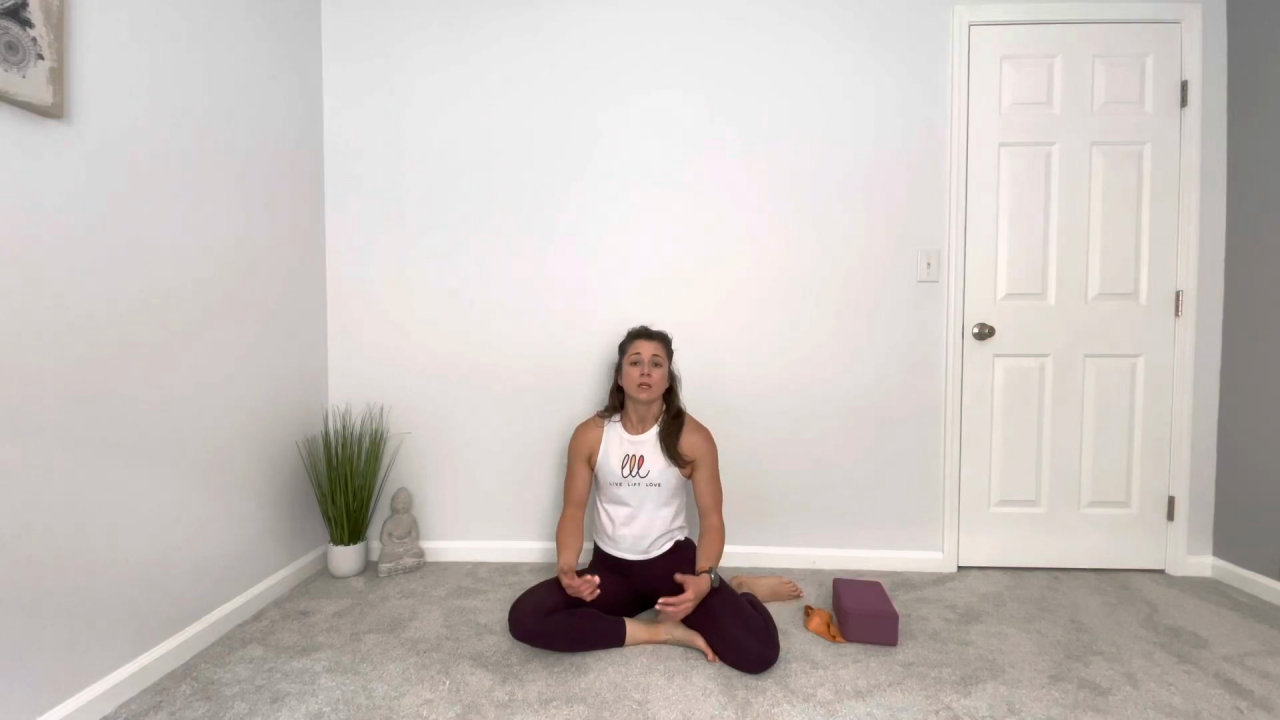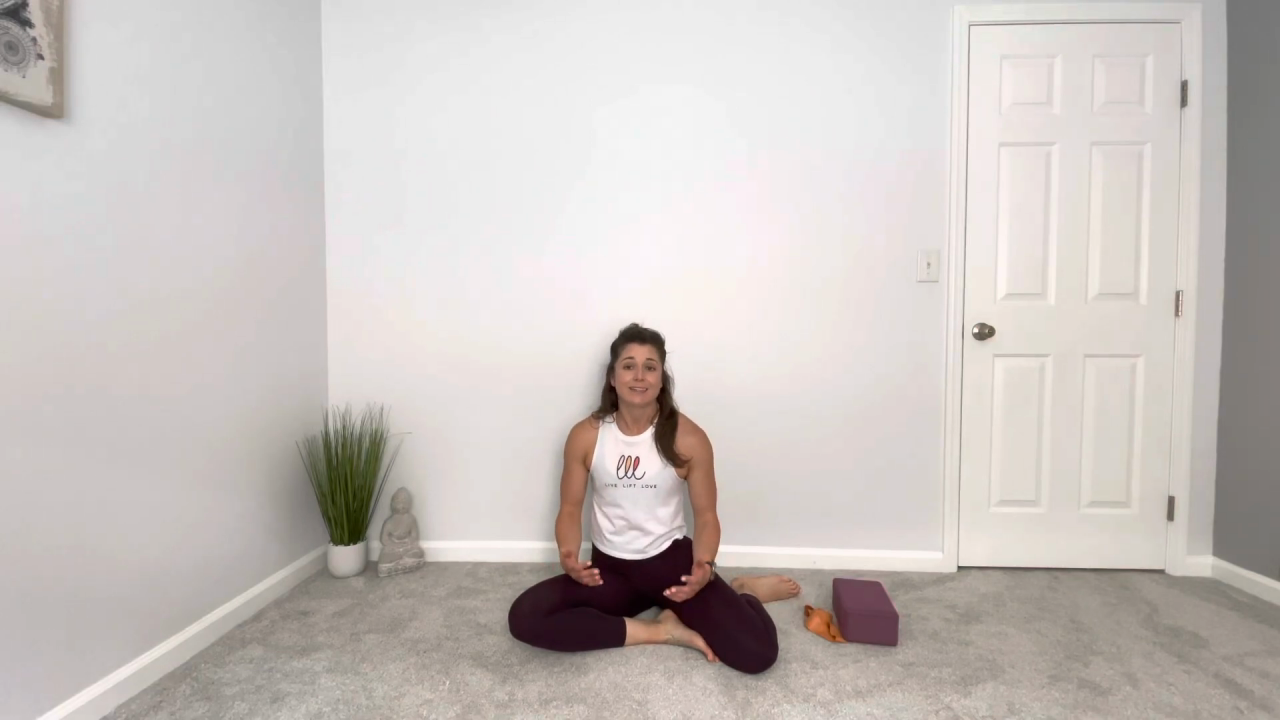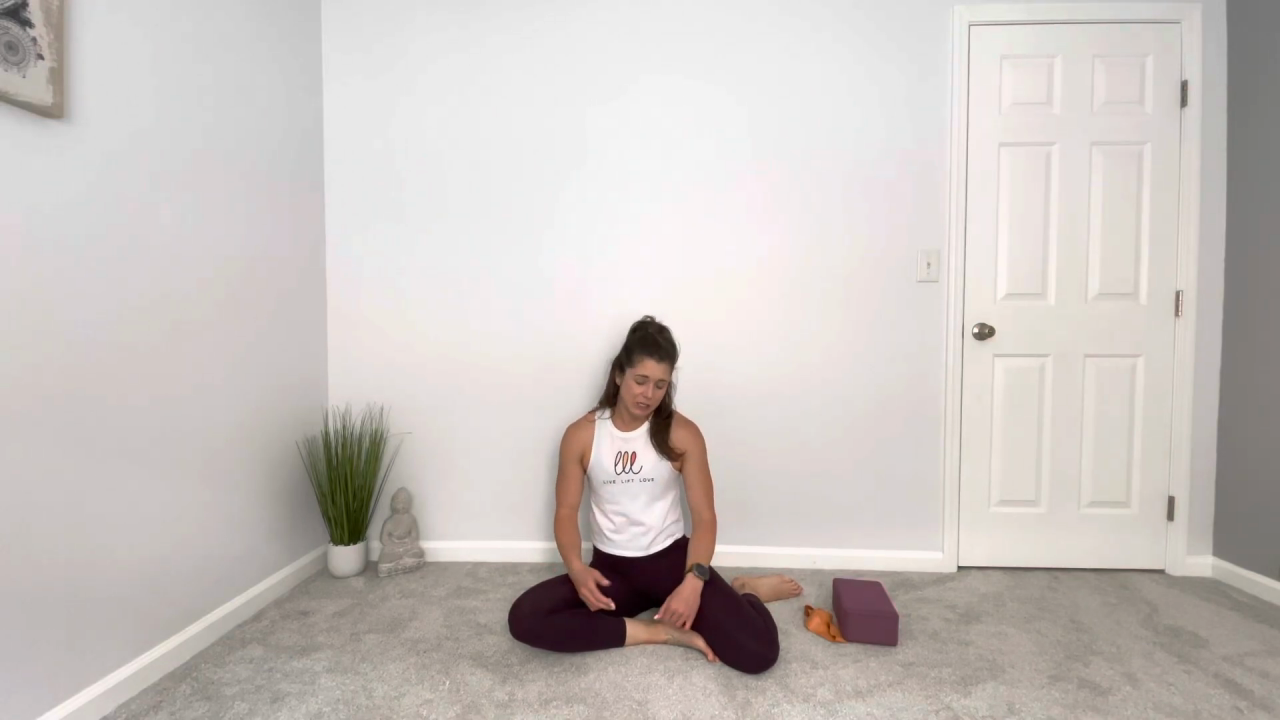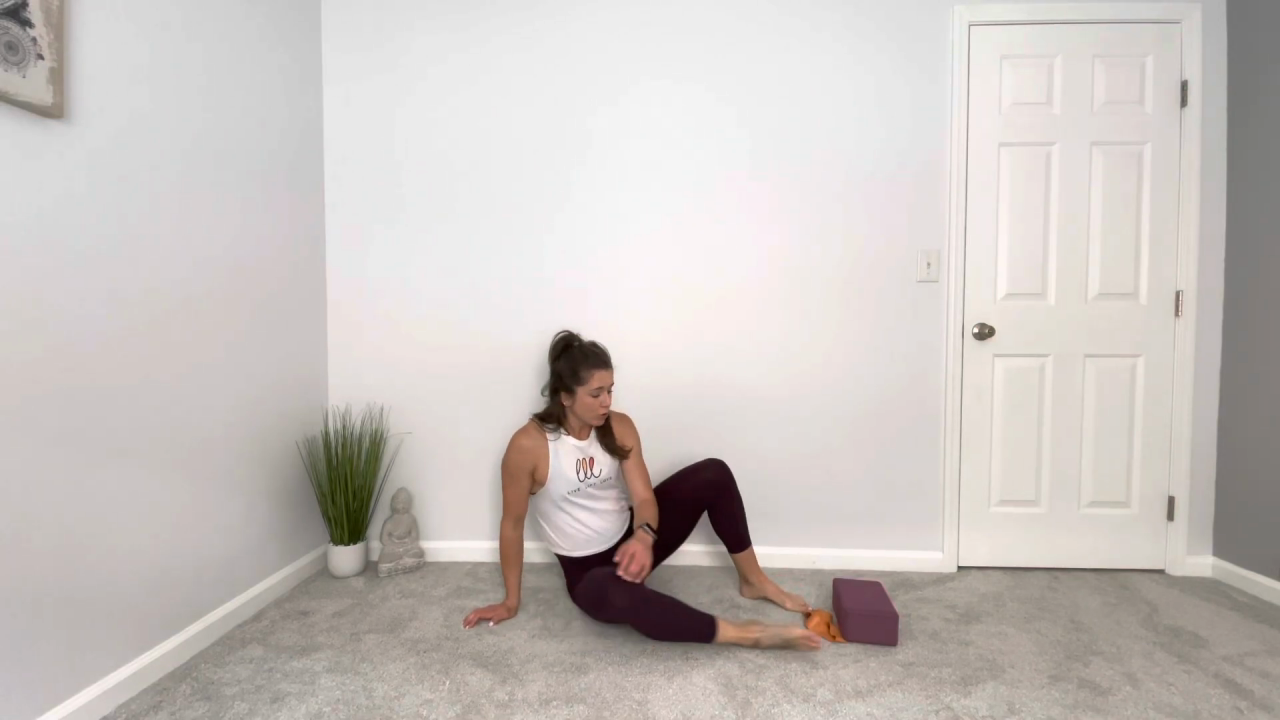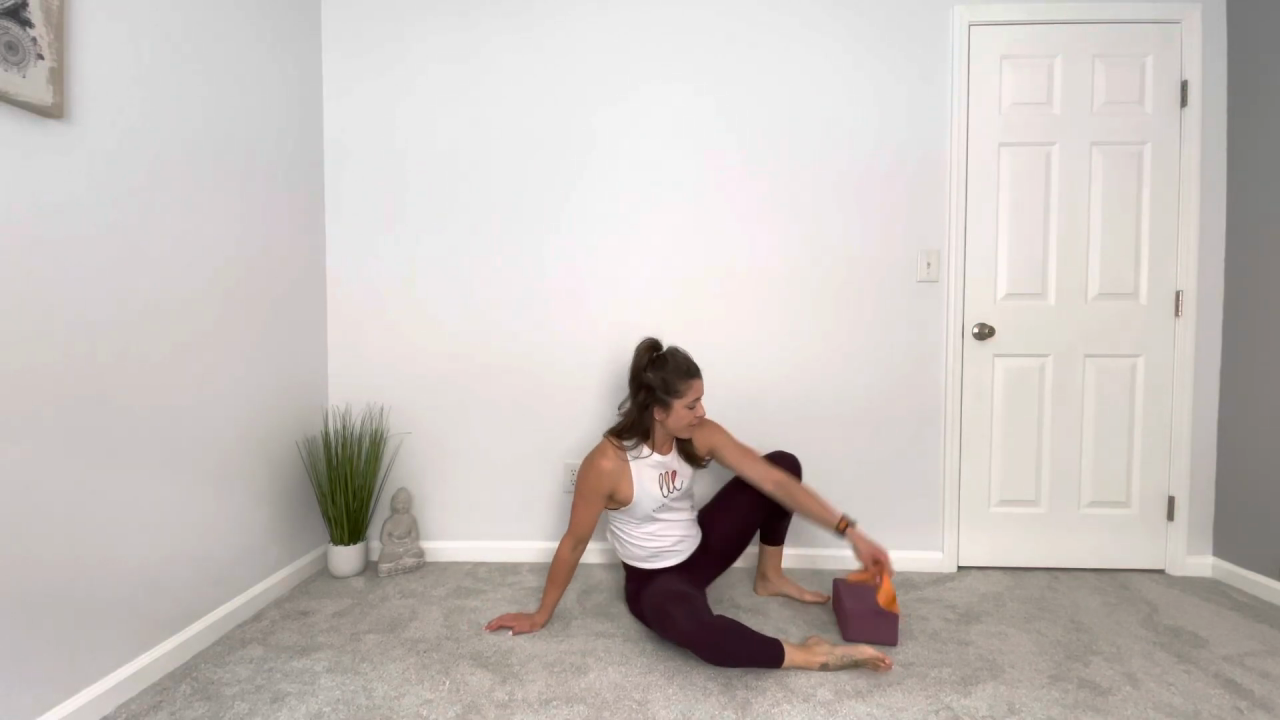
dt=1s
person 1, frame 1
left shoulder: (693, 438)
right shoulder: (590, 434)
left elbow: (711, 518)
right elbow: (573, 511)
left wrist: (706, 578)
right wrist: (566, 567)
left hip: (673, 561)
right hip: (611, 567)
left knee: (759, 651)
right knee: (525, 619)
left ankle: (736, 590)
right ankle: (662, 631)
person 1, frame 2
left shoulder: (689, 439)
right shoulder: (585, 435)
left elbow: (706, 515)
right elbow: (570, 507)
left wrist: (704, 566)
right wrist: (570, 555)
left hip: (671, 559)
right hip: (610, 567)
left knee: (757, 652)
right knee: (525, 617)
left ankle: (741, 592)
right ankle: (662, 631)
person 1, frame 3
left shoulder: (682, 433)
right shoulder: (582, 434)
left elbow: (704, 515)
right elbow: (566, 515)
left wrist: (694, 581)
right wrist: (578, 569)
left hip: (671, 559)
right hip: (611, 569)
left knee: (758, 652)
right knee: (524, 620)
left ankle: (741, 591)
right ankle: (660, 632)
person 1, frame 4
left shoulder: (619, 427)
right shoulder: (529, 446)
left elbow: (644, 498)
right elbow: (513, 525)
left wrist: (643, 537)
right wrist: (510, 601)
left hip: (632, 543)
right hip: (590, 569)
left knee: (713, 474)
right knee: (623, 595)
left ankle: (755, 581)
right ankle: (745, 634)
person 1, frame 5
left shoulder: (699, 435)
right shoulder: (608, 464)
left elbow: (772, 479)
right elbow: (573, 544)
left wrist: (848, 530)
right wrist: (540, 615)
left hip: (700, 548)
right hip: (654, 582)
left knee: (784, 465)
right knee: (689, 624)
left ankle: (769, 577)
right ankle: (806, 656)
